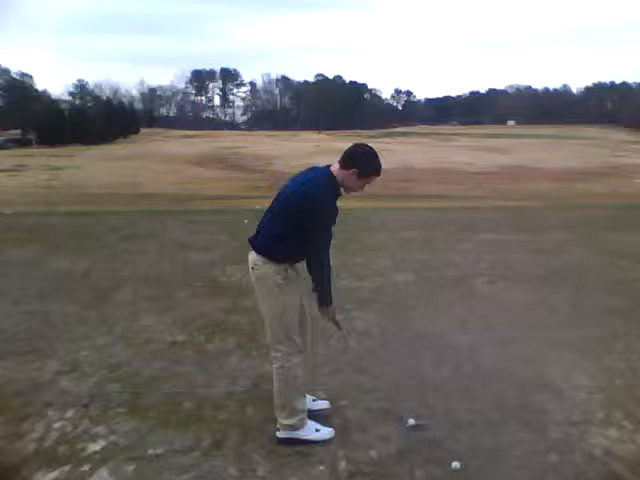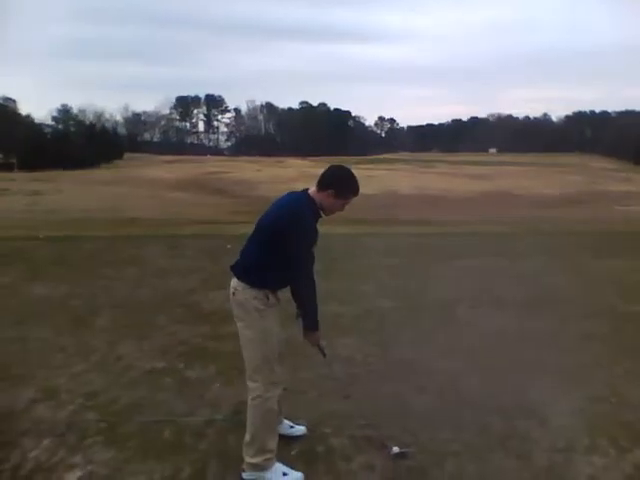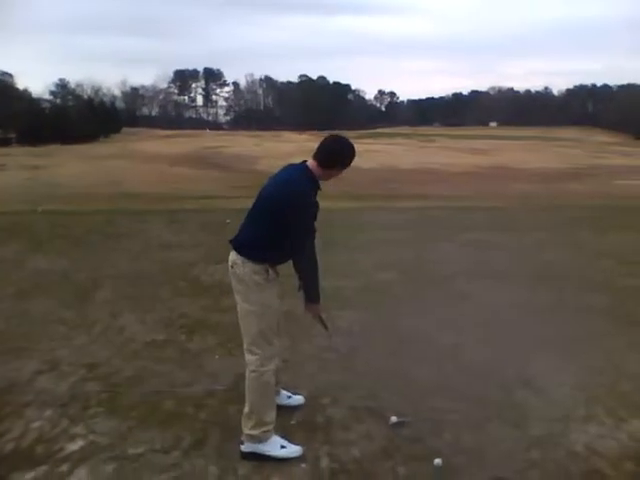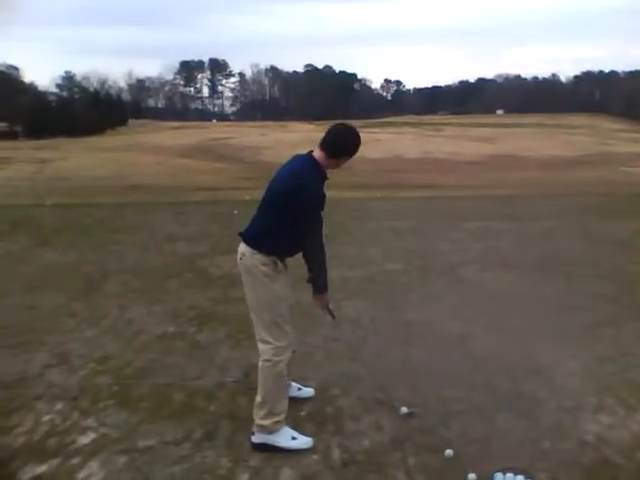
dt=1s
person 1, frame 1
left shoulder: (317, 177)
right shoulder: (320, 195)
right elbow: (319, 252)
left wrist: (317, 290)
right wrist: (325, 299)
left hip: (286, 260)
right hip: (272, 267)
left knee: (305, 332)
right knee: (288, 347)
left ankle: (296, 396)
right ankle: (291, 424)
person 1, frame 2
left shoulder: (296, 203)
right shoulder: (299, 218)
left elbow: (295, 270)
right elbow: (302, 275)
left wrist: (303, 312)
right wrist: (311, 324)
left hip: (257, 287)
right hip: (254, 294)
left knee: (268, 368)
right knee: (264, 378)
left ankle: (272, 421)
person 1, frame 3
left shoulder: (294, 174)
right shoulder: (300, 193)
right elbow: (303, 248)
left wrist: (305, 283)
right wrist: (312, 296)
left hip: (255, 261)
right hip: (253, 268)
left knee: (269, 338)
right knee: (262, 351)
left ankle: (270, 392)
right ankle: (256, 437)
person 1, frame 4
left shoulder: (301, 165)
right shoulder: (308, 184)
right elbow: (312, 239)
left wrist: (314, 276)
right wrist: (320, 286)
left hip: (263, 253)
right hip: (262, 260)
left knee: (279, 329)
right knee: (276, 342)
left ankle: (279, 384)
right ankle: (267, 429)
